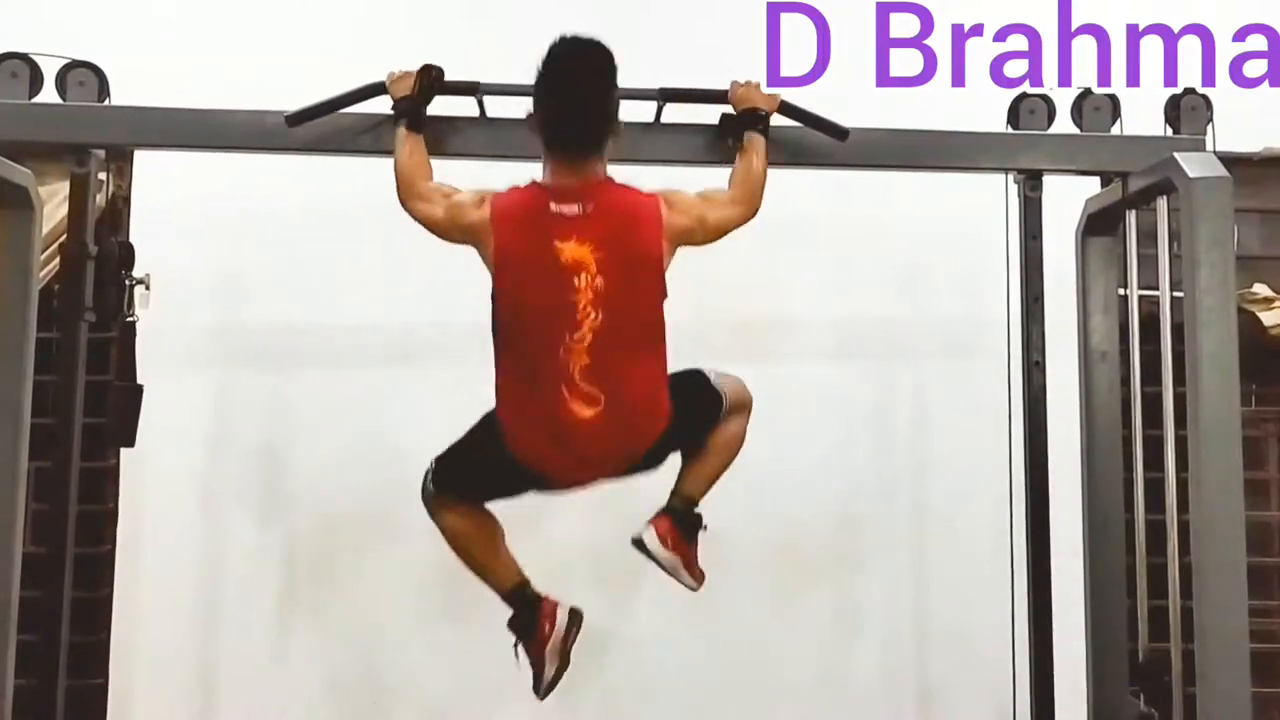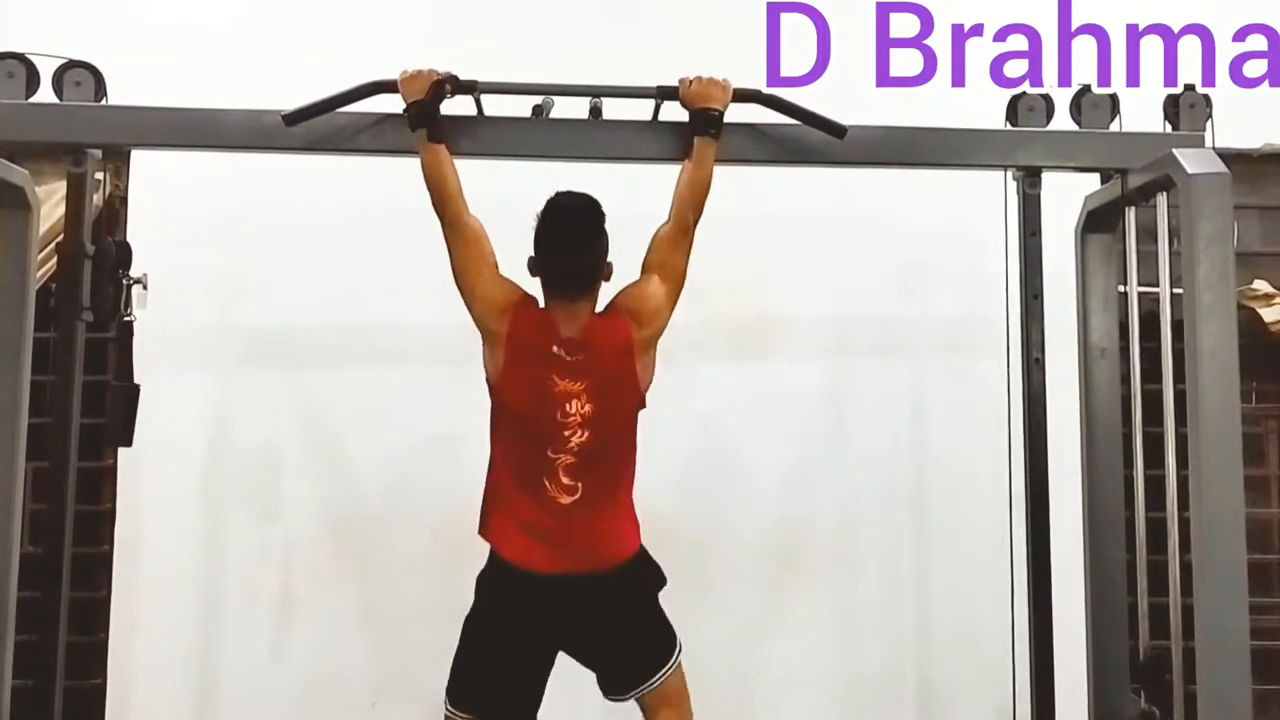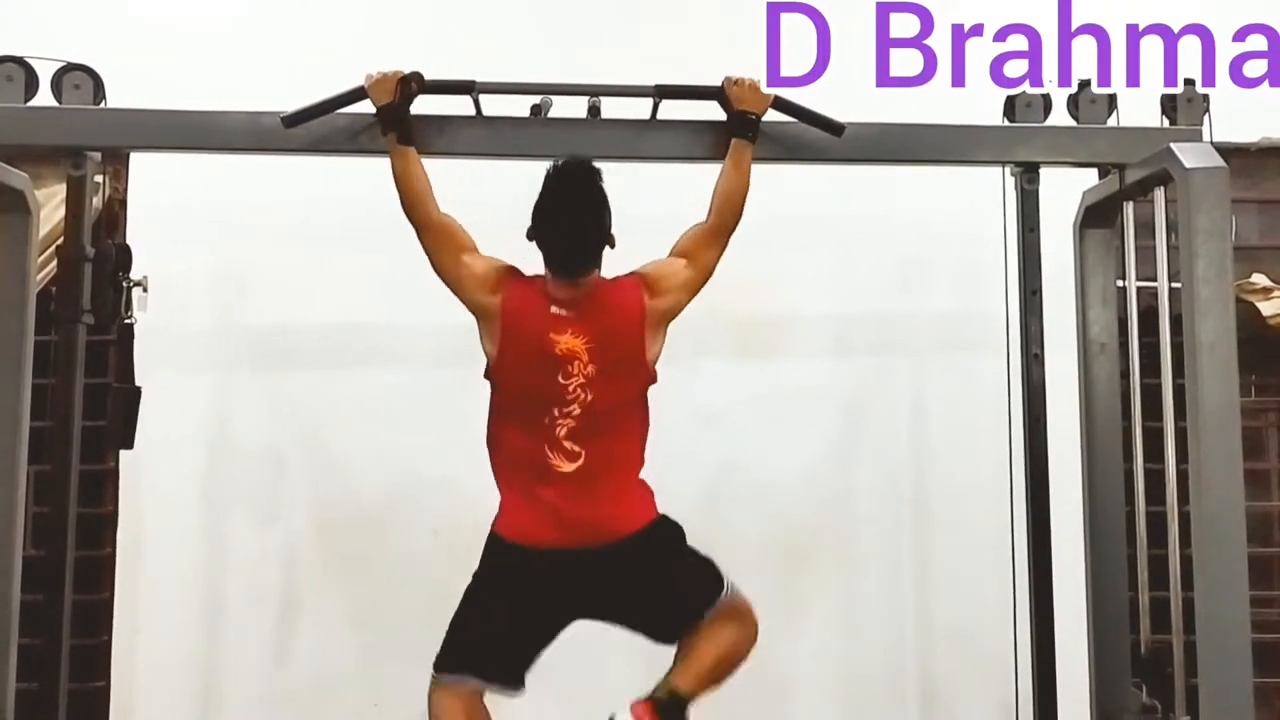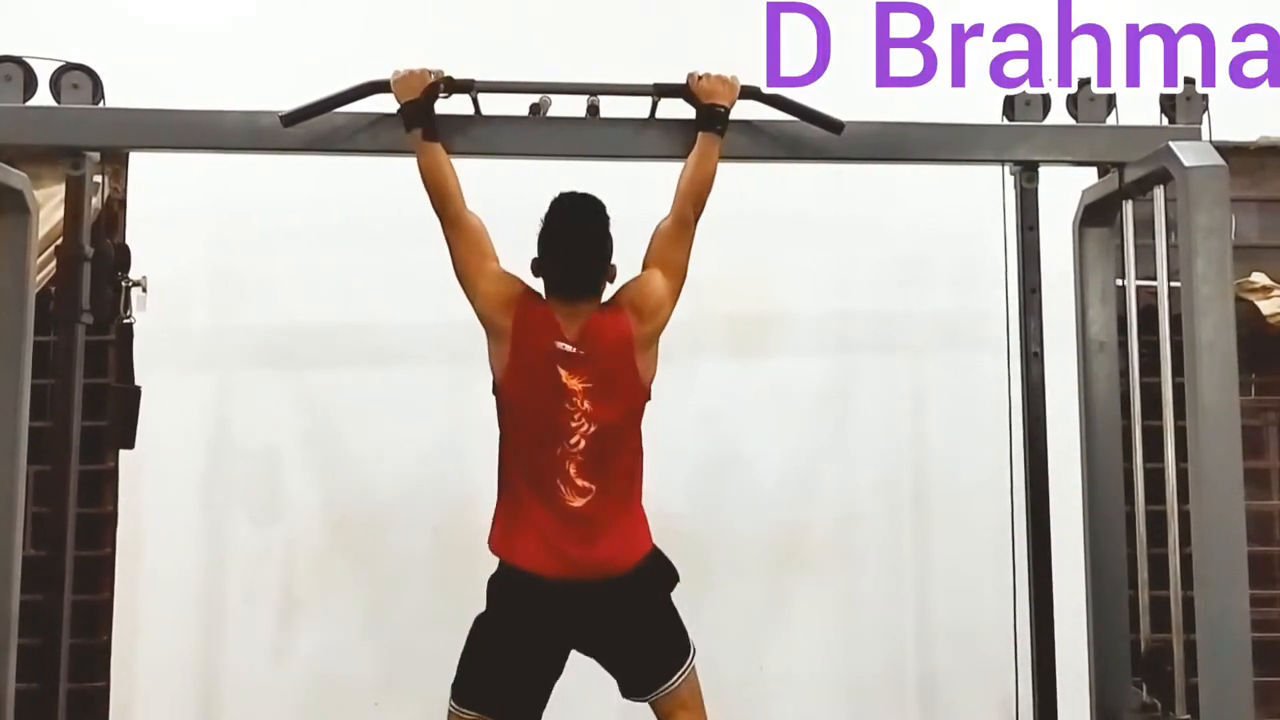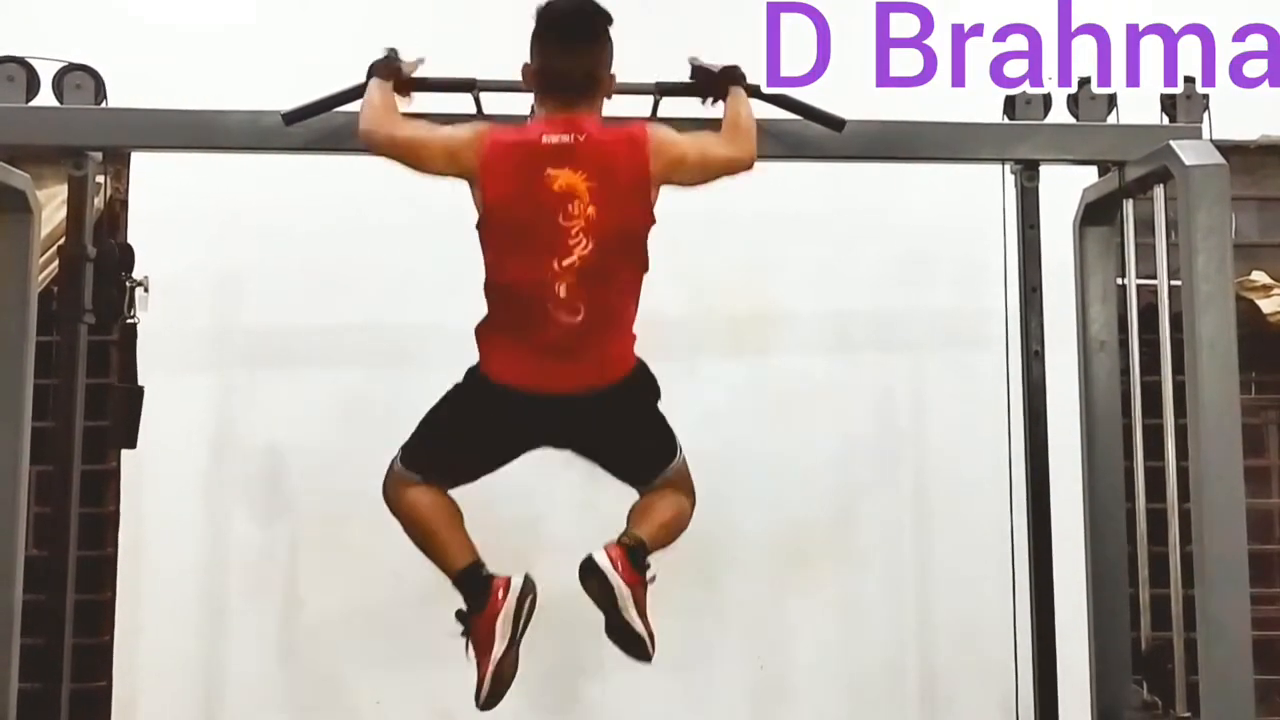
dt=1s
person 1, frame 1
left shoulder: (495, 216)
right shoulder: (658, 215)
left elbow: (416, 199)
right elbow: (742, 205)
left wrist: (407, 115)
right wrist: (755, 124)
left hip: (530, 449)
right hip: (636, 427)
left knee: (443, 490)
right knee: (731, 402)
left ankle: (536, 611)
right ankle: (675, 521)
person 1, frame 2
left shoulder: (502, 324)
right shoulder: (636, 329)
left elbow: (455, 217)
right elbow: (681, 224)
left wrist: (424, 118)
right wrist: (706, 124)
left hip: (517, 577)
right hip: (614, 574)
person 1, frame 3
left shoulder: (496, 299)
right shoulder: (647, 301)
left elbow: (423, 214)
right elbow: (721, 225)
left wrist: (395, 122)
right wrist: (743, 129)
left hip: (522, 551)
right hip: (628, 543)
right knee: (734, 624)
person 1, frame 4
left shoulder: (507, 323)
right shoulder: (638, 326)
left elbow: (454, 216)
right elbow: (683, 219)
left wrist: (418, 118)
right wrist: (713, 120)
left hip: (529, 585)
right hip: (625, 580)
person 1, frame 5
left shoulder: (487, 154)
right shoulder: (643, 151)
left elbow: (380, 131)
right elbow: (739, 149)
left wrist: (386, 73)
right wrist: (729, 83)
left hip: (508, 391)
right hip: (610, 390)
left knee: (409, 483)
right knee: (674, 489)
left ankle: (486, 594)
right ankle: (624, 558)
